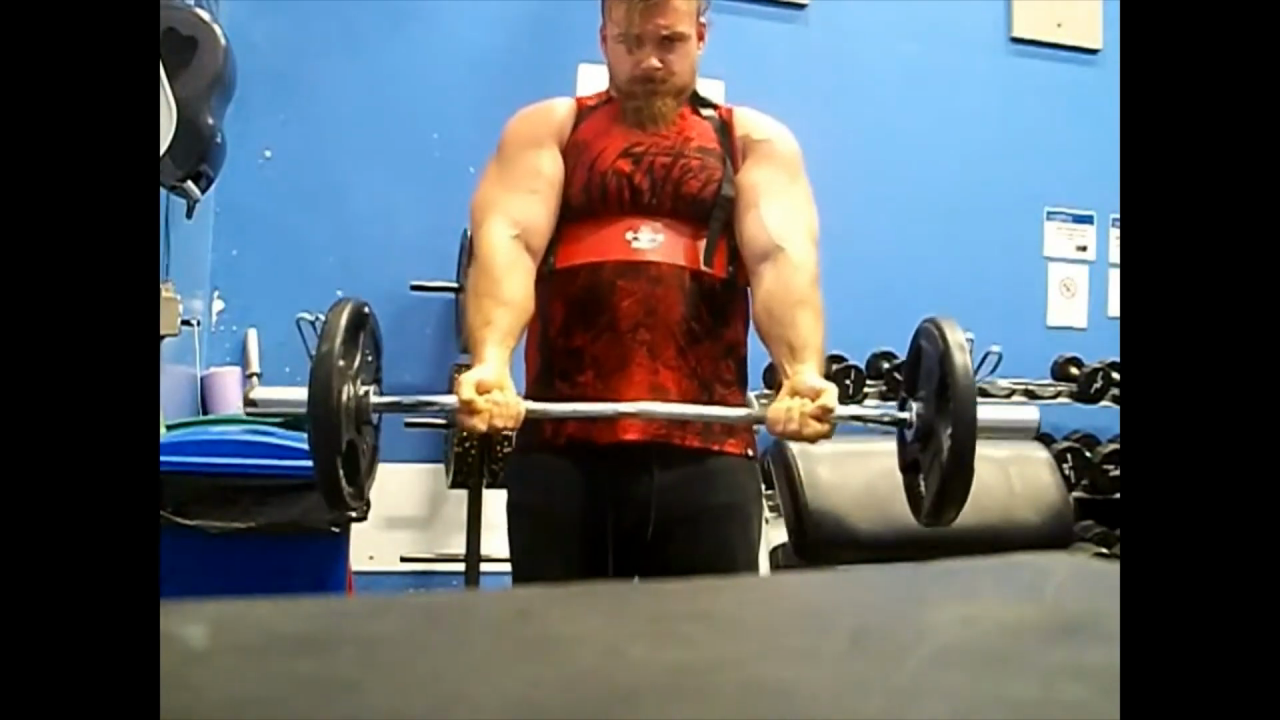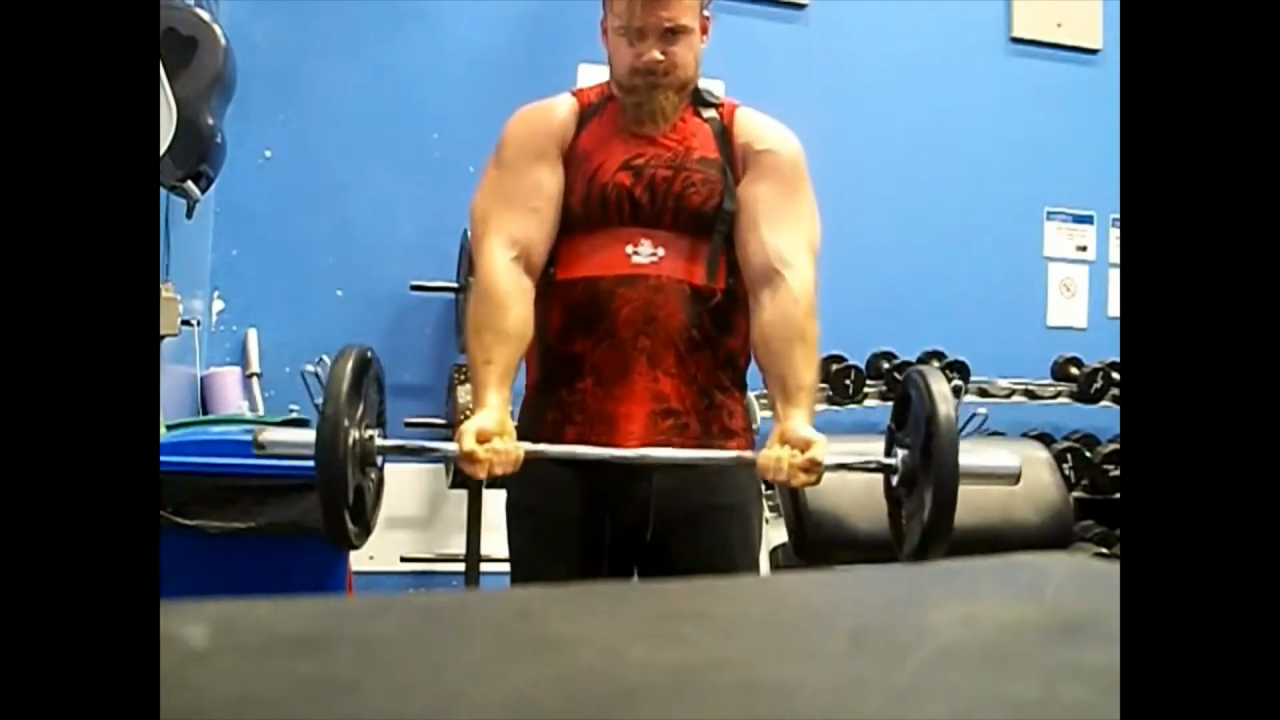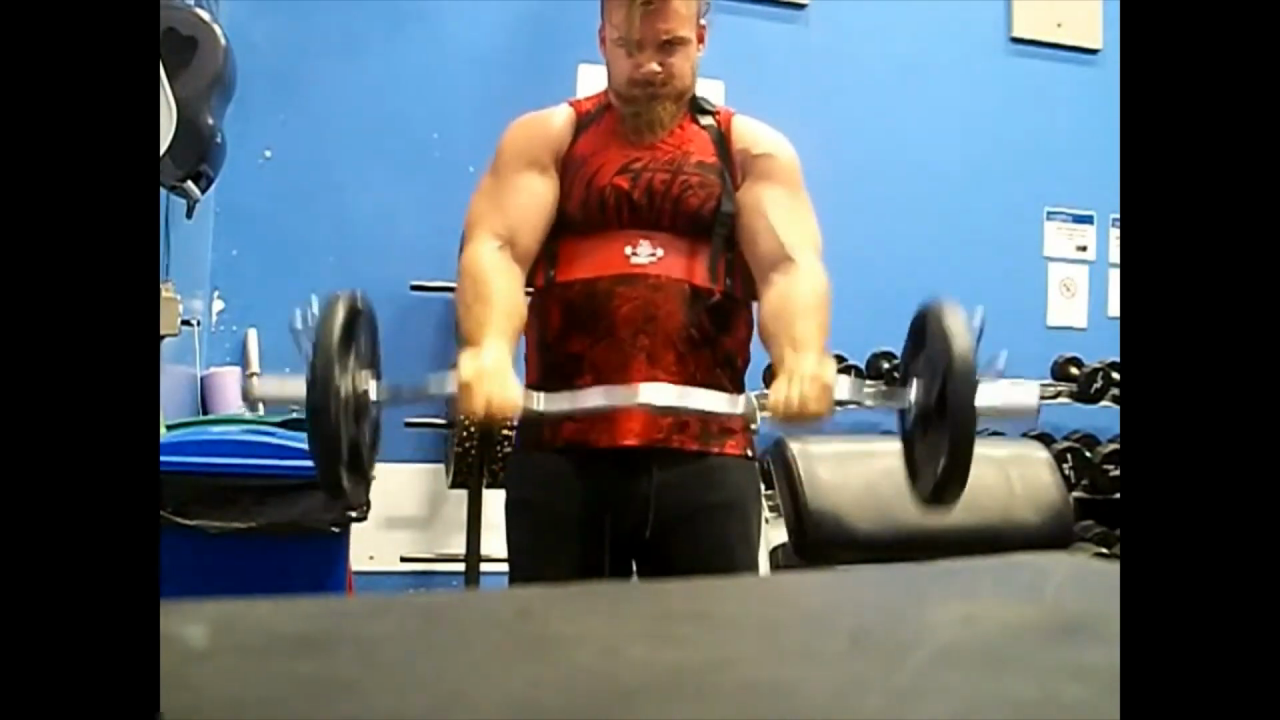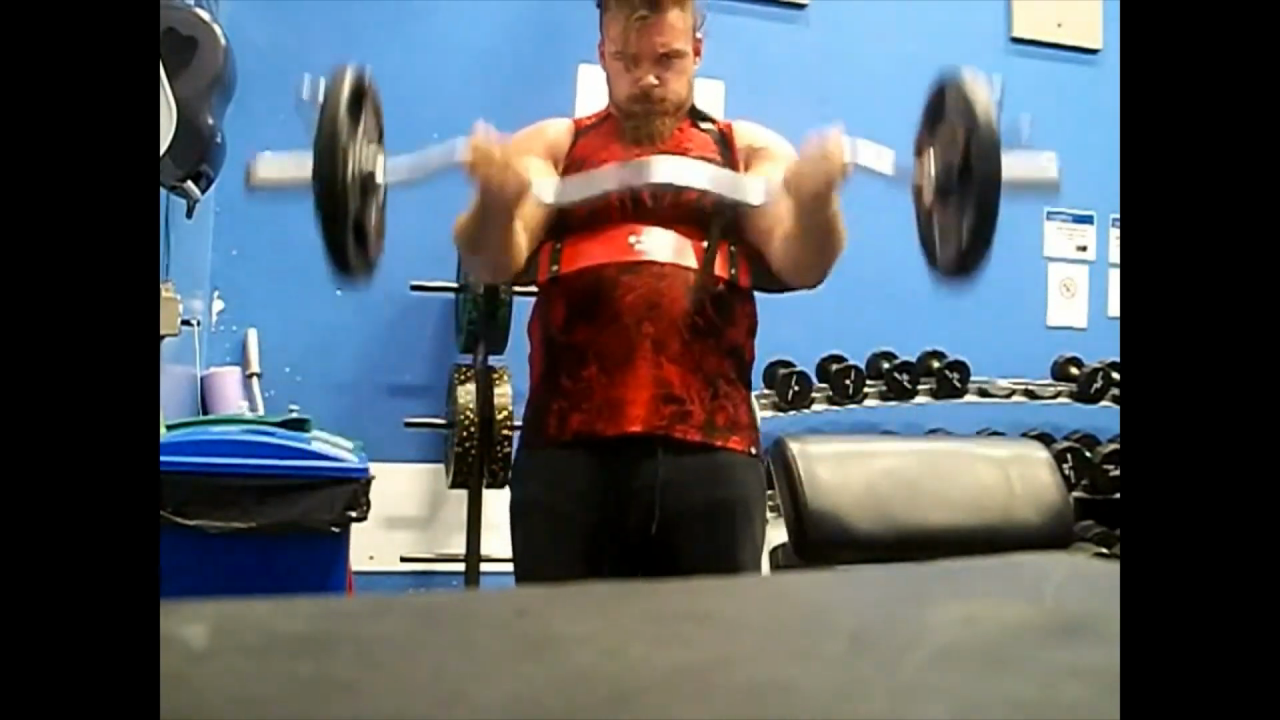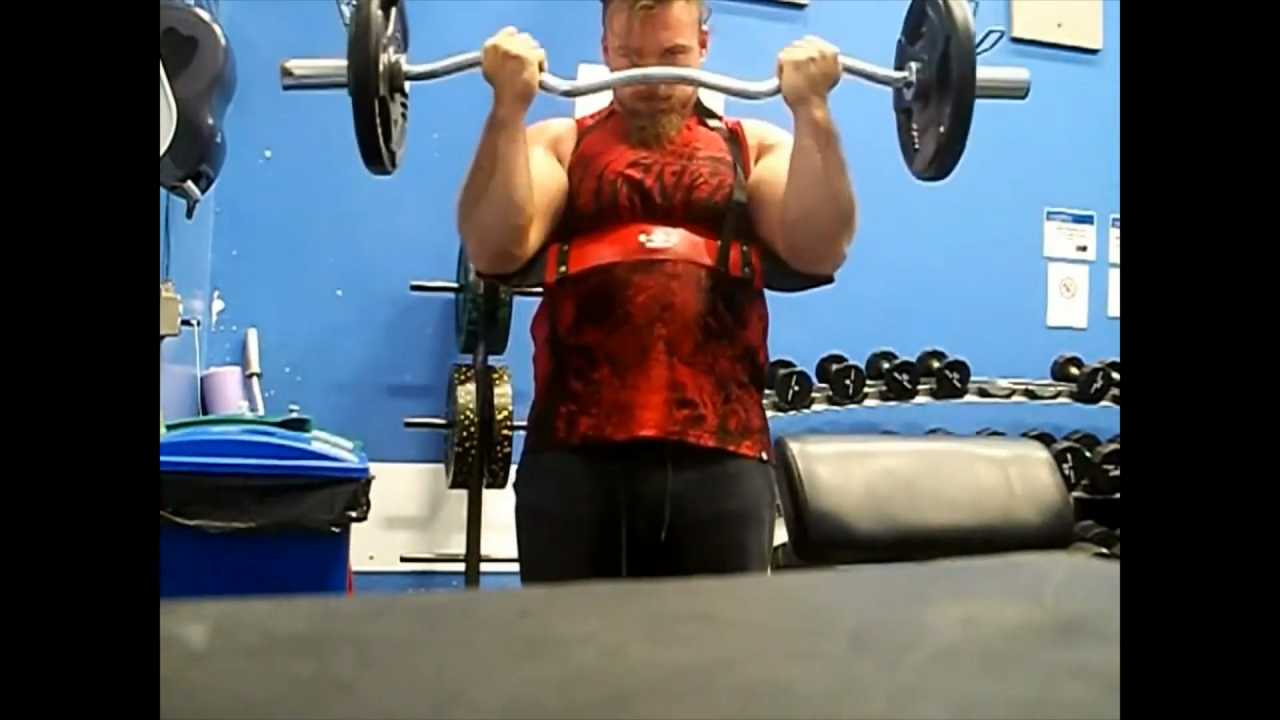
dt=0.3s
person 1, frame 1
left shoulder: (755, 139)
right shoulder: (546, 128)
left elbow: (782, 257)
right elbow: (506, 242)
left wrist: (803, 374)
right wrist: (490, 363)
left hip: (706, 450)
right hip: (564, 443)
person 1, frame 2
left shoulder: (758, 142)
right shoulder: (546, 128)
left elbow: (782, 279)
right elbow: (506, 261)
left wrist: (795, 416)
right wrist: (490, 404)
left hip: (706, 450)
right hip: (563, 447)
person 1, frame 3
left shoulder: (752, 148)
right shoulder: (545, 137)
left elbow: (790, 266)
right elbow: (493, 247)
left wrist: (803, 359)
right wrist: (488, 354)
left hip: (705, 449)
right hip: (564, 447)
person 1, frame 4
left shoulder: (749, 149)
right shoulder: (551, 146)
left elbow: (801, 260)
right elbow: (492, 253)
left wrist: (815, 198)
right wrist: (496, 196)
left hip: (710, 444)
right hip: (569, 443)
person 1, frame 5
left shoulder: (756, 146)
right shoulder: (555, 144)
left elbow: (821, 251)
right elbow: (493, 249)
left wrist: (810, 110)
right wrist: (508, 106)
left hip: (719, 451)
right hip: (575, 447)
